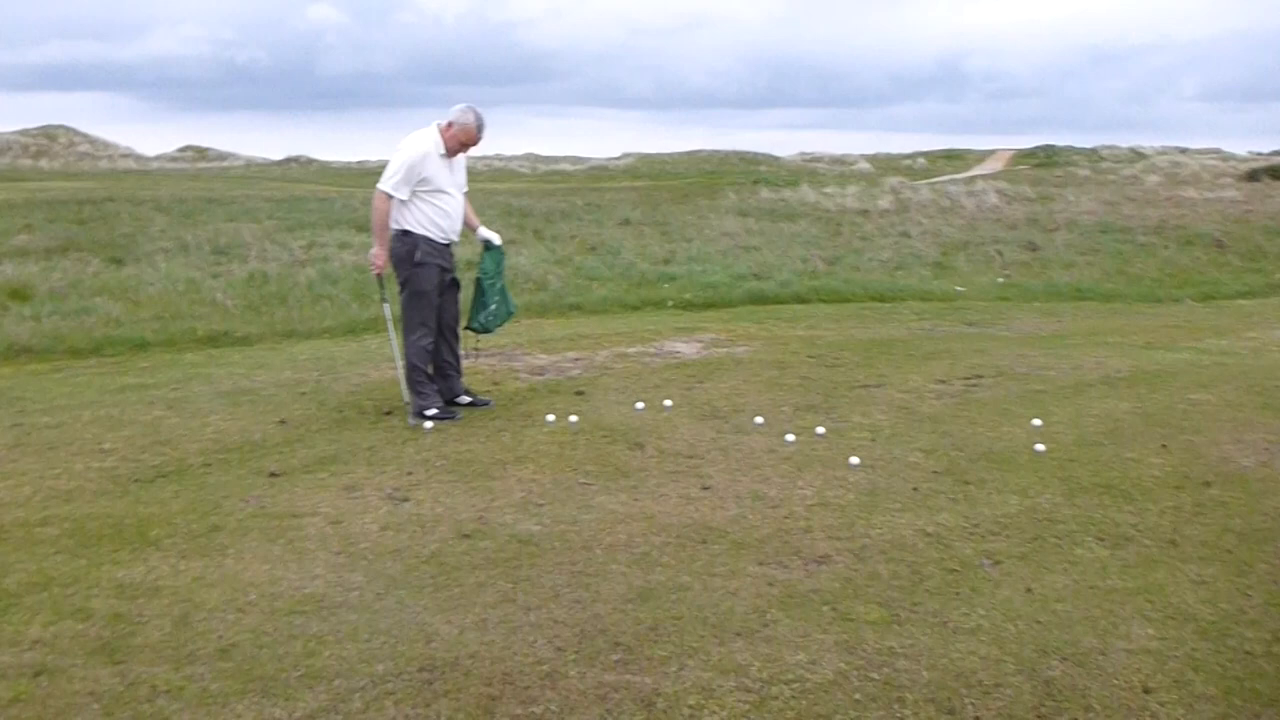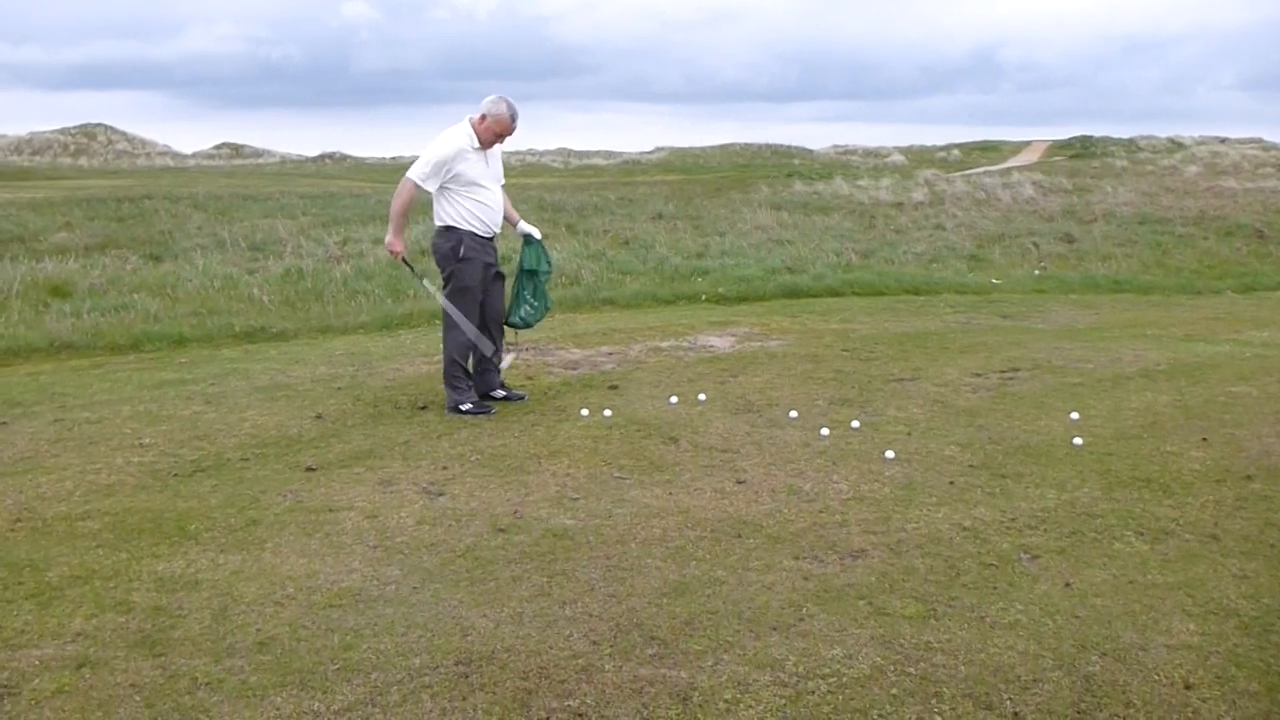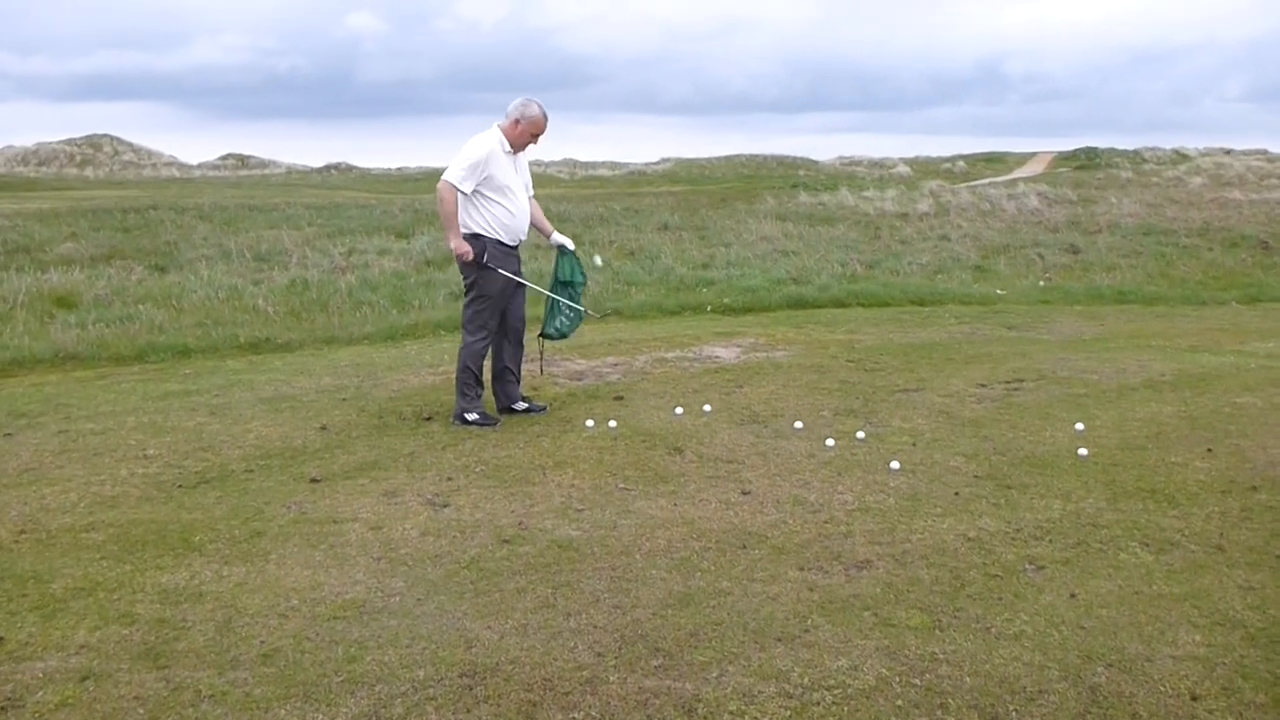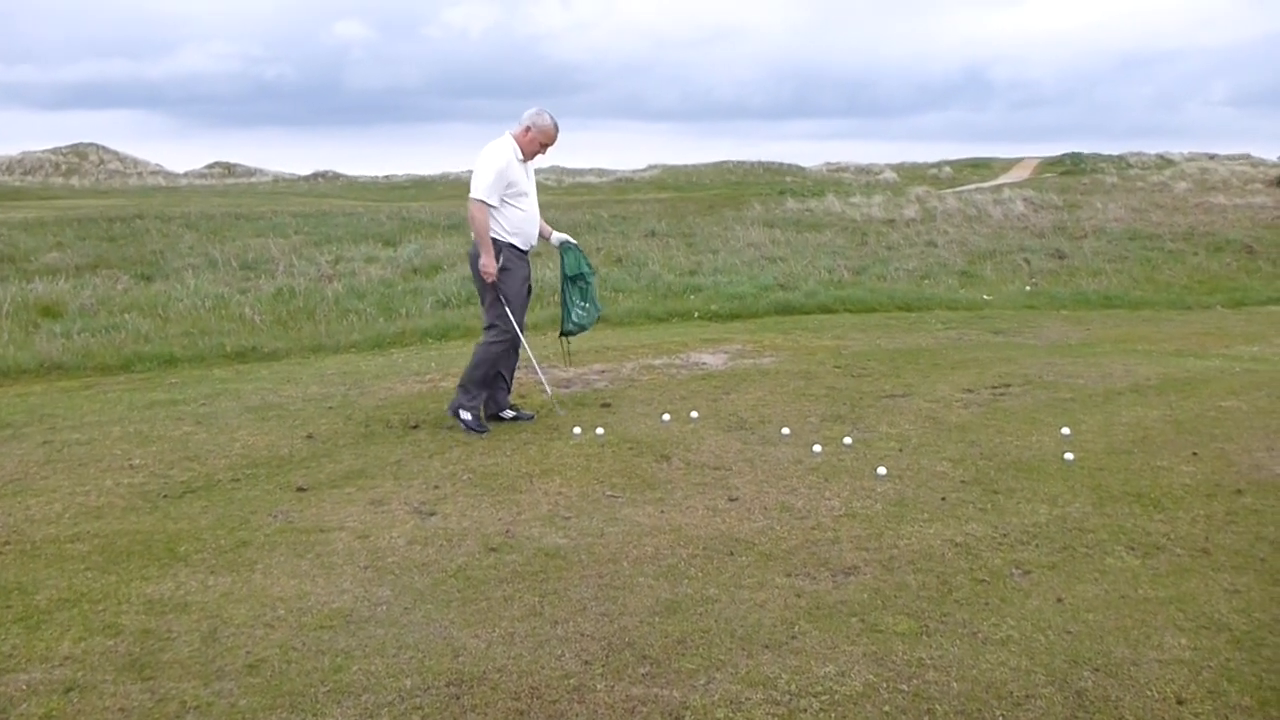
dt=0.5s
person 1, frame 1
left shoulder: (456, 154)
right shoulder: (416, 150)
right elbow: (383, 196)
left wrist: (480, 230)
right wrist: (380, 247)
left hip: (442, 249)
right hip: (416, 248)
left knee: (447, 323)
right knee: (421, 326)
left ankle: (451, 390)
right ankle: (424, 400)
person 1, frame 2
left shoulder: (491, 147)
right shoulder: (451, 146)
right elbow: (409, 184)
left wrist: (518, 223)
right wrist: (396, 233)
left hip: (485, 243)
right hip: (459, 244)
left knee: (492, 318)
right knee: (462, 322)
left ankle: (489, 384)
right ankle: (459, 395)
person 1, frame 3
left shoulder: (518, 156)
right shoulder: (482, 148)
left elbow: (527, 200)
right elbow: (445, 188)
left wrist: (553, 234)
right wrist: (455, 238)
left hip: (508, 253)
right hip: (484, 252)
left knee: (512, 329)
right knee: (479, 331)
left ankle: (508, 397)
right ankle: (466, 407)
person 1, frame 4
left shoulder: (522, 161)
right shoulder: (498, 157)
right elbow: (477, 207)
left wrist: (552, 235)
right wrist: (486, 255)
left hip: (516, 256)
right hip: (498, 257)
left knee: (511, 334)
right knee: (501, 330)
left ankle: (496, 404)
right ankle: (466, 403)
